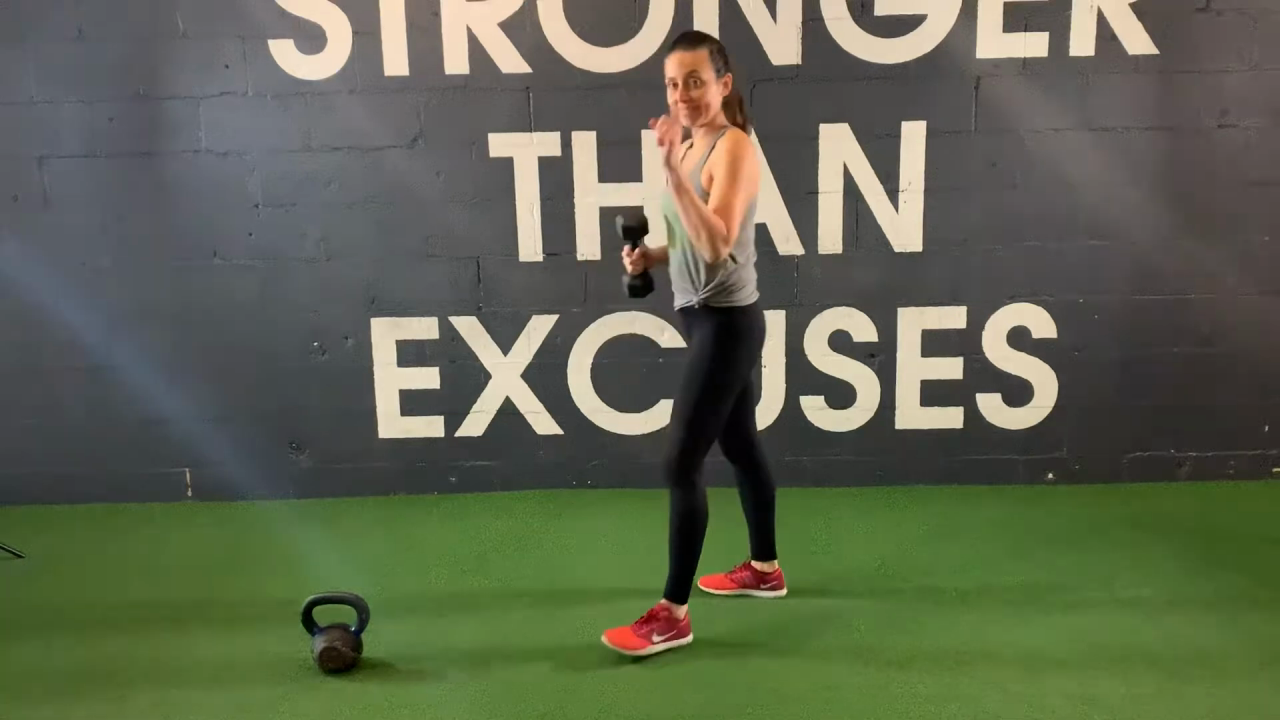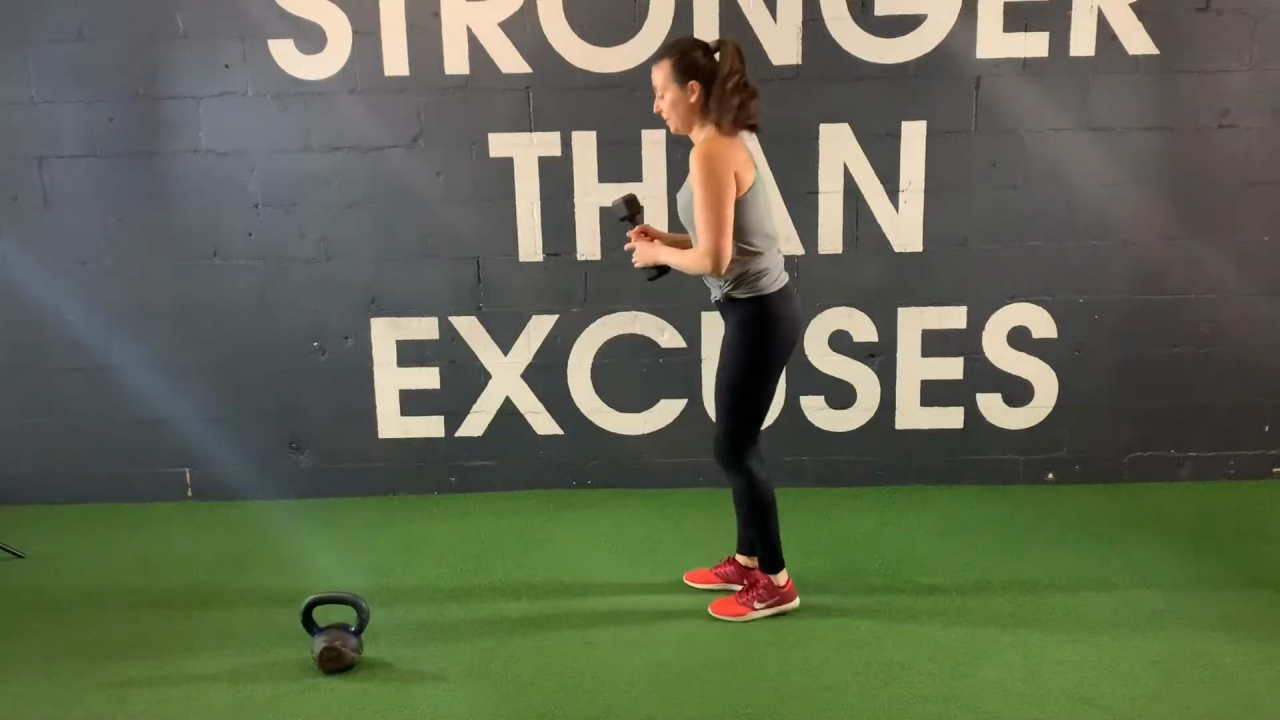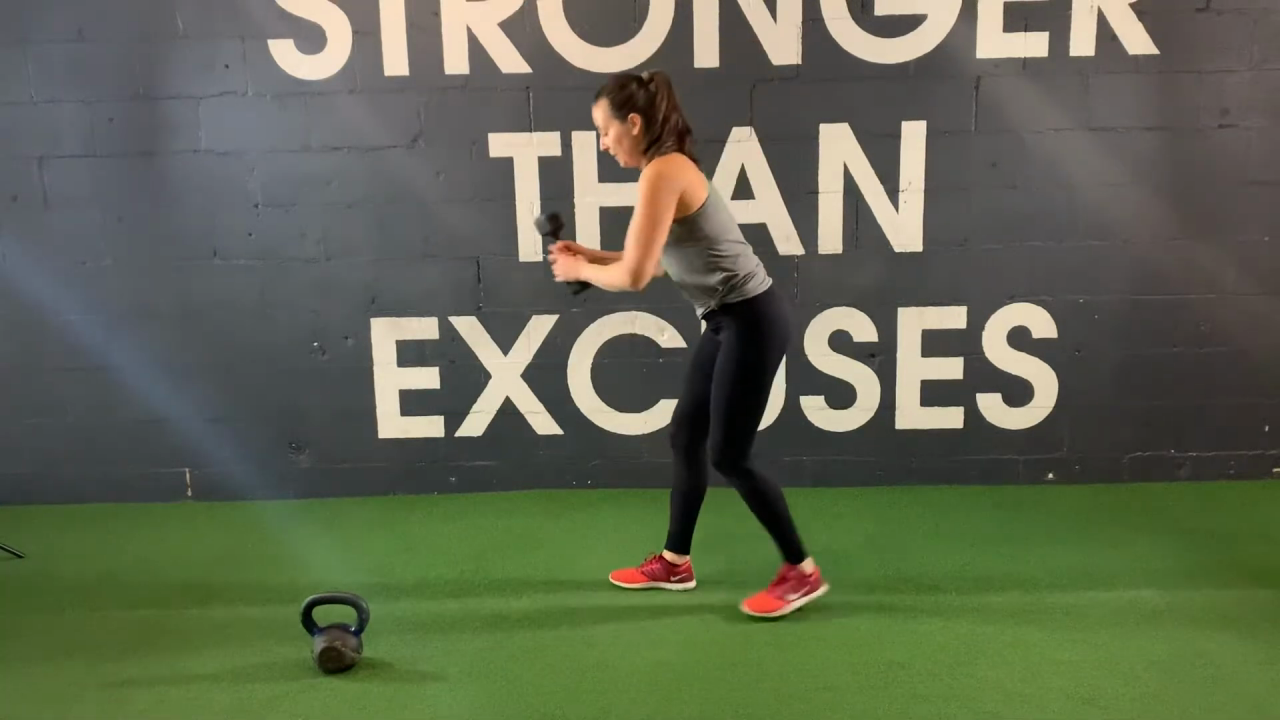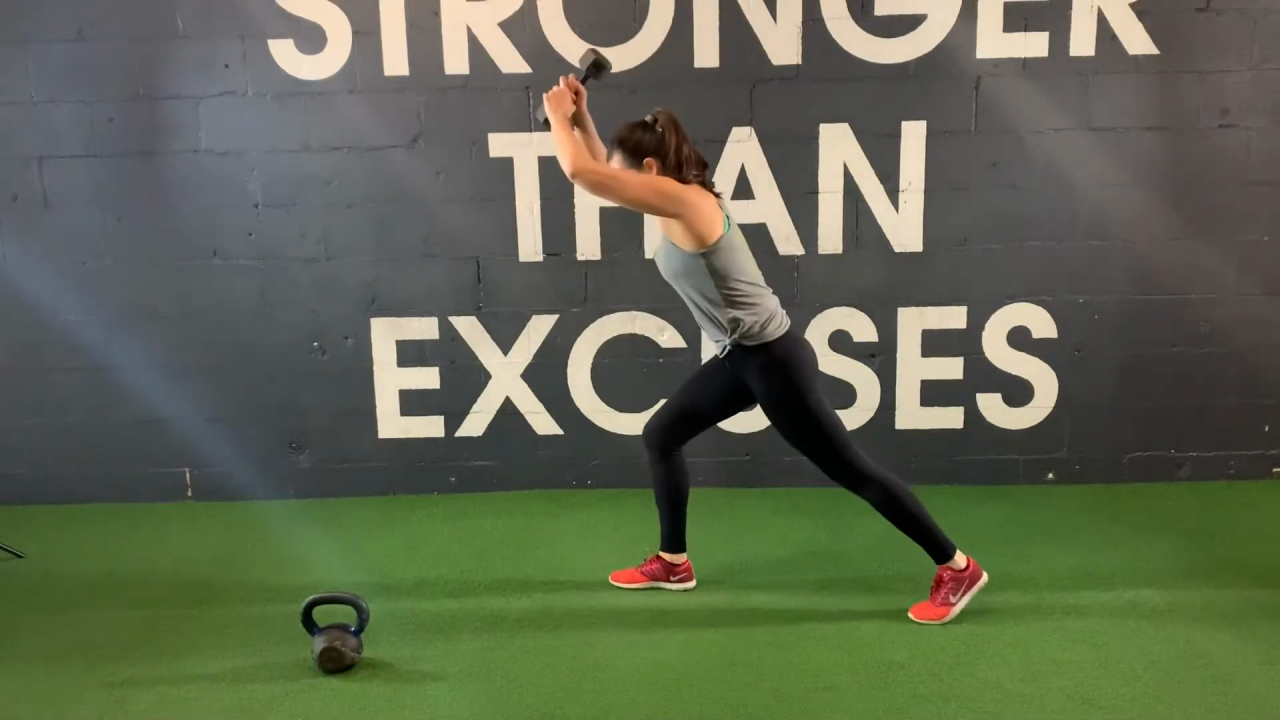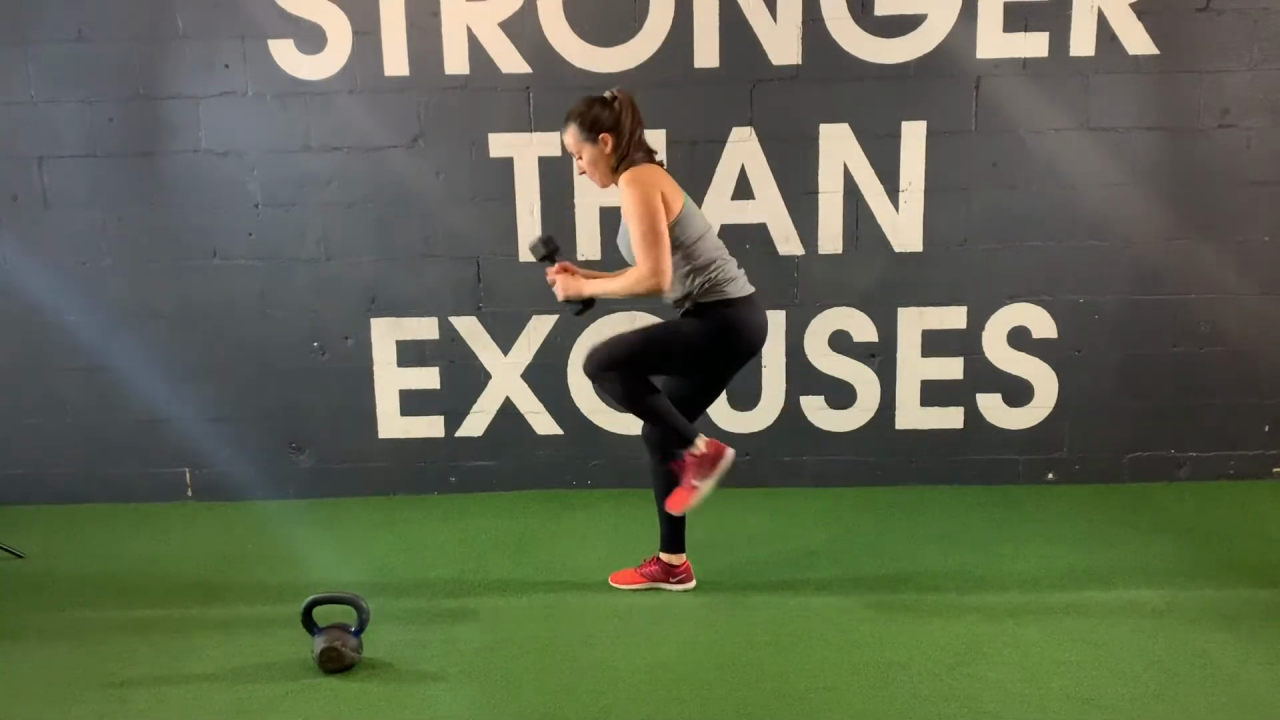
dt=0.7s
person 1, frame 1
left shoulder: (735, 148)
right shoulder: (692, 150)
left elbow: (719, 244)
left wrist: (673, 170)
right wrist: (655, 255)
left hip: (727, 324)
right hip: (711, 321)
left knee: (681, 468)
right knee: (741, 448)
left ankle: (671, 612)
right ankle: (765, 566)
person 1, frame 2
left shoulder: (711, 154)
right shoulder: (722, 145)
left elbow: (714, 259)
left wrist: (658, 255)
right wrist: (665, 239)
left hip: (758, 315)
right hip: (754, 311)
left knee: (734, 452)
right knee: (734, 446)
left ankle: (774, 583)
right ankle: (747, 562)
person 1, frame 3
left shoulder: (662, 174)
right shoulder: (664, 168)
left elbow: (635, 275)
right elbow: (643, 256)
left wrist: (580, 270)
right wrist: (588, 256)
left hip: (752, 320)
right hip: (729, 320)
left knee: (728, 456)
right knee: (686, 437)
left ankle: (800, 570)
right ankle: (674, 562)
person 1, frame 4
left shoulder: (681, 199)
right shoulder: (685, 198)
left elbow: (580, 172)
right elbow: (600, 173)
left wrist: (559, 117)
right wrist: (580, 118)
left hip: (772, 358)
right hip: (741, 356)
left knee: (850, 470)
right knee: (660, 437)
left ankle: (958, 568)
right ankle: (673, 562)
person 1, frame 5
left shoulder: (640, 182)
right shoulder: (639, 180)
left elbow: (652, 279)
right elbow: (642, 272)
left wrist: (585, 285)
right wrist: (580, 277)
left hip: (727, 320)
right hip: (717, 320)
left knee: (602, 363)
right knee: (662, 430)
left ankle: (701, 452)
right ankle: (672, 563)
